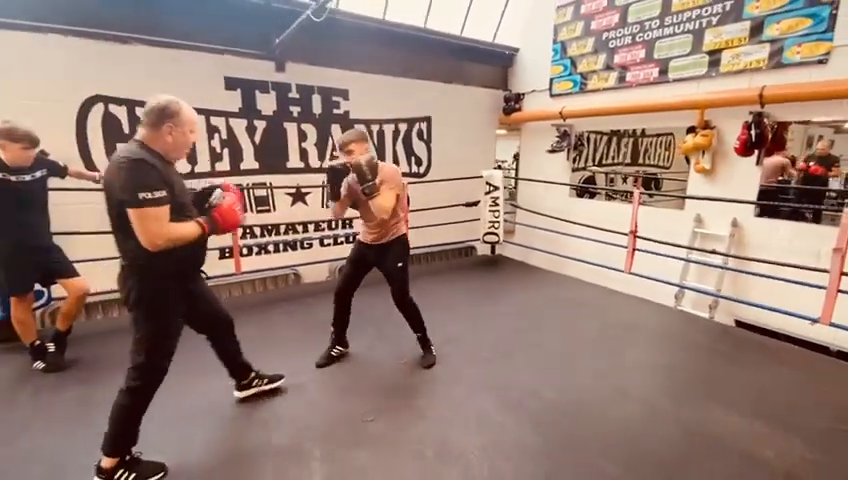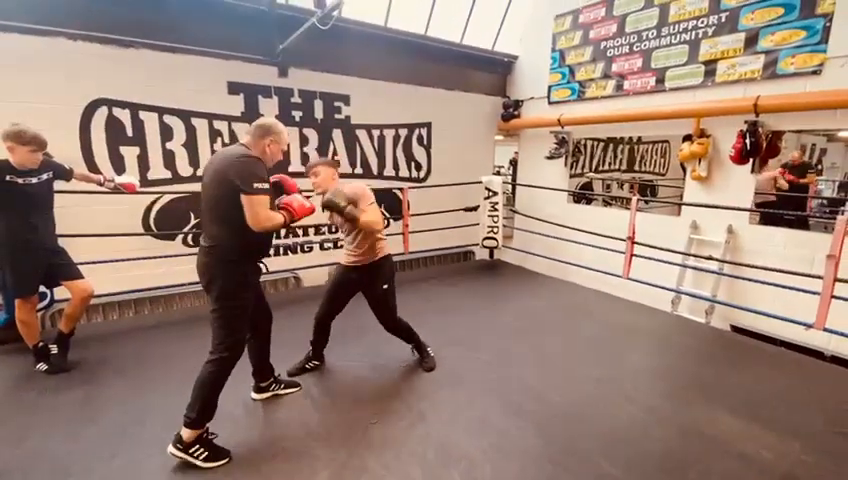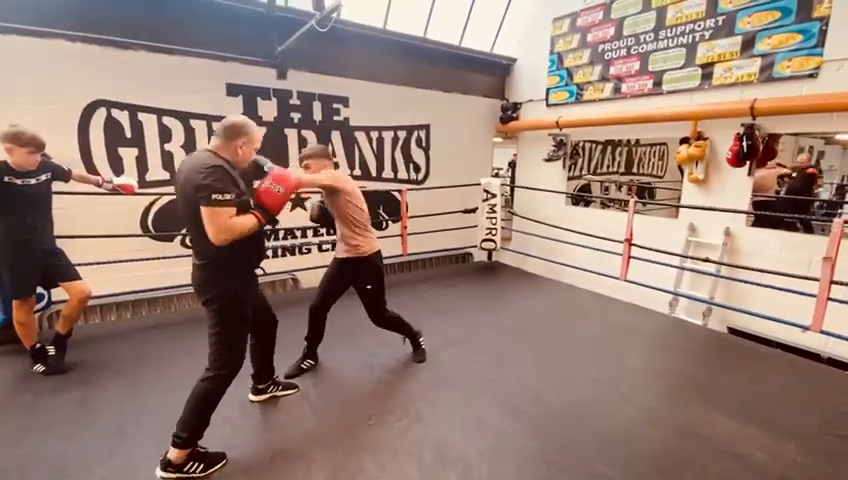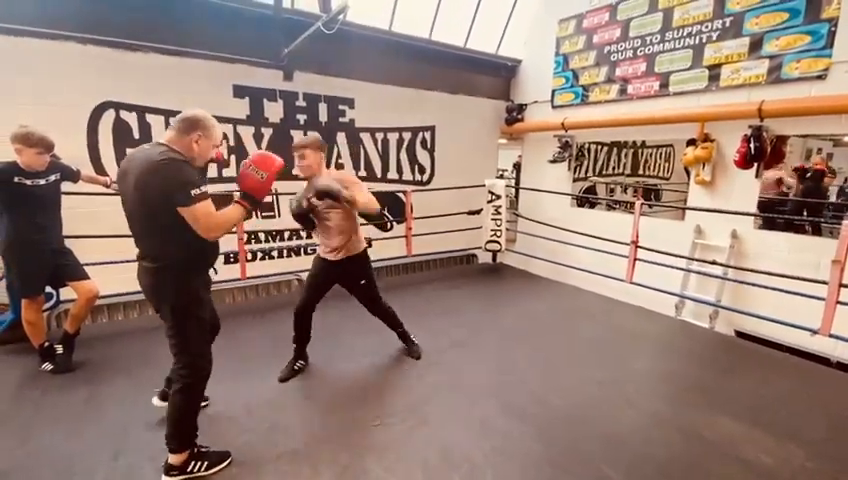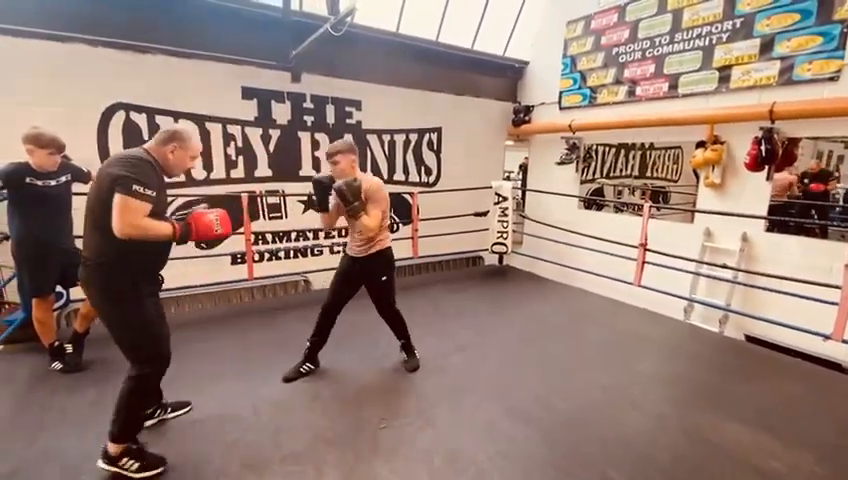
dt=0.5s
person 1, frame 1
left shoulder: (153, 160)
right shoulder: (136, 167)
right elbow: (155, 237)
left wrist: (203, 203)
right wrist: (210, 222)
left hip: (181, 276)
right hip: (154, 285)
left knee: (220, 325)
right knee: (148, 371)
left ankle: (246, 379)
person 1, frame 2
left shoulder: (223, 158)
right shoulder: (251, 166)
right elbow: (259, 221)
left wrist: (270, 191)
right wrist: (289, 212)
left hip: (220, 258)
right hip: (228, 266)
left knee: (260, 319)
right knee: (227, 348)
left ankle: (264, 380)
right ankle: (189, 435)
person 1, frame 3
left shoulder: (195, 162)
right shoulder: (216, 173)
right elbow: (221, 232)
left wrist: (249, 192)
right wrist: (264, 212)
left hip: (225, 271)
right hip: (225, 276)
left knee: (265, 322)
right knee: (224, 363)
left ankle: (264, 383)
person 1, frame 4
left shoulder: (140, 158)
right shoulder: (172, 168)
right elbow: (211, 227)
right wrist: (251, 197)
left hip: (163, 271)
right hip: (179, 278)
left knee: (207, 328)
right knee: (195, 362)
left ankle: (172, 392)
person 1, frame 5
left shoulder: (137, 165)
right shoulder: (137, 167)
right elbow: (126, 226)
left wrist: (182, 225)
right wrist: (182, 229)
left hip: (128, 273)
right hip: (115, 278)
left knee: (148, 347)
right knee: (152, 355)
left ankle: (147, 407)
right ankle: (118, 449)
person 2, frame 1
left shoulder: (41, 164)
left elbow: (71, 171)
left wrist: (99, 177)
left hip: (44, 245)
left knee: (80, 289)
right knee: (21, 301)
left ankle: (56, 342)
right ankle: (37, 351)
person 2, frame 2
left shoulder: (48, 167)
left elbow: (76, 174)
left wrist: (107, 182)
left hip: (49, 247)
left knee: (84, 291)
right knee: (25, 303)
left ankle: (59, 344)
right ankle: (40, 354)
person 2, frame 3
left shoulder: (46, 167)
left elbow: (74, 175)
left wrist: (104, 182)
left hip: (47, 247)
left knee: (82, 292)
right knee: (23, 304)
left ankle: (57, 345)
right ankle: (38, 355)
person 2, frame 4
left shoulder: (56, 168)
left elbow: (83, 176)
left wrist: (109, 182)
left hip: (55, 246)
right hip: (22, 251)
left knee: (89, 292)
right knee: (33, 302)
left ankle: (65, 343)
right ankle: (46, 353)
person 2, frame 5
left shoulder: (67, 169)
left elbow: (93, 176)
left hip: (65, 247)
right hip: (32, 250)
right knee: (43, 301)
left ankle: (75, 342)
right ankle: (55, 352)
person 3, frame 1
left shoulder: (389, 172)
right shoulder: (351, 178)
left elbow: (383, 212)
right elbow: (337, 214)
left wrist: (368, 183)
right wrist: (334, 184)
left hip: (393, 242)
right hip: (365, 243)
left knee: (401, 297)
right knee: (342, 291)
left ankle: (426, 345)
right ankle: (338, 343)
person 3, frame 2
left shoulder: (356, 190)
right shoulder: (332, 202)
left elbow: (376, 224)
left wrist: (344, 211)
left hip: (377, 263)
right hip: (349, 266)
left knee: (389, 320)
right knee: (323, 315)
left ankle: (421, 349)
right ankle: (315, 356)
person 3, frame 3
left shoulder: (333, 178)
right shoulder: (331, 187)
left elbow: (301, 180)
right wrist: (322, 213)
left hip: (365, 259)
right hip: (343, 259)
left knee: (378, 315)
right knee: (317, 307)
left ankle: (414, 338)
right ankle: (310, 355)
person 3, frame 4
left shoulder: (342, 179)
right shoulder: (309, 189)
left elbow: (373, 208)
left wrist: (340, 194)
right wrist: (303, 214)
left hip: (353, 257)
right hip: (325, 259)
left knee: (375, 304)
right knee: (303, 308)
left ankle: (405, 336)
right ankle: (299, 357)
person 3, frame 5
left shoulder: (374, 186)
right shoulder: (340, 185)
left elbow: (371, 230)
right elbow: (327, 225)
left wrist: (352, 204)
right wrist: (322, 197)
left hip: (377, 256)
right hip: (353, 256)
left knee: (387, 310)
right knee: (329, 307)
left ankle: (409, 350)
right ankle: (310, 358)
